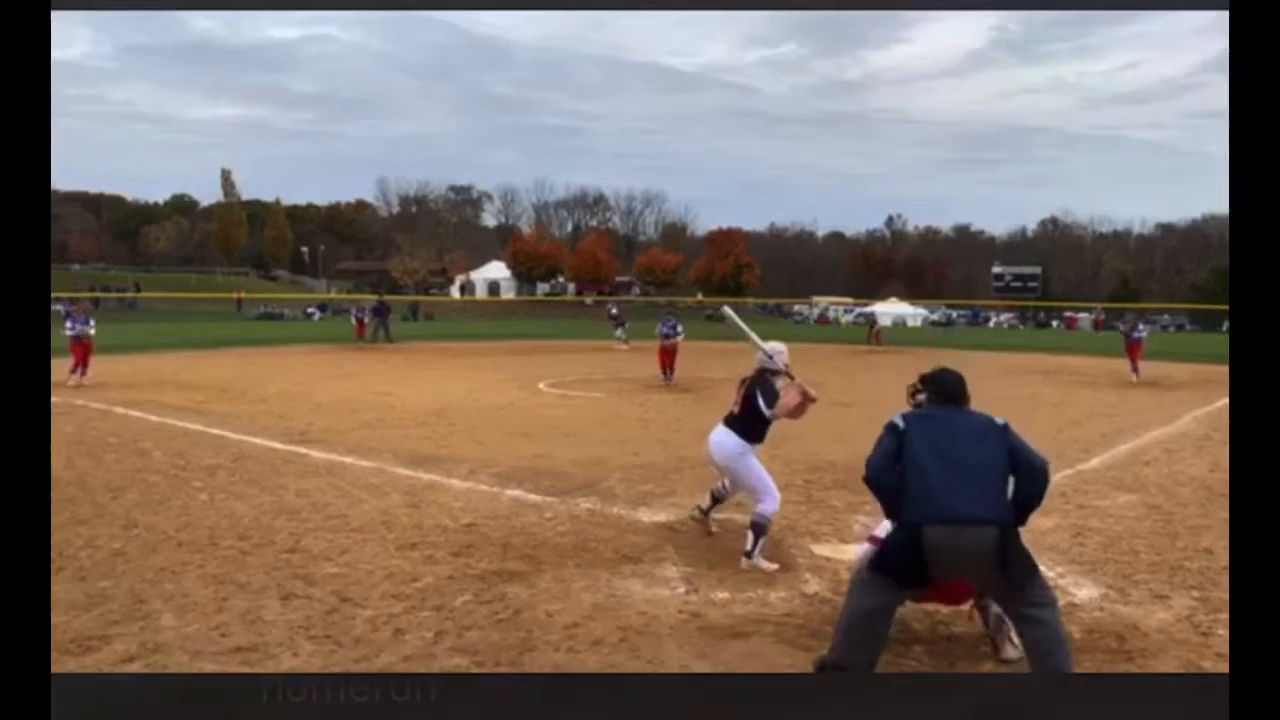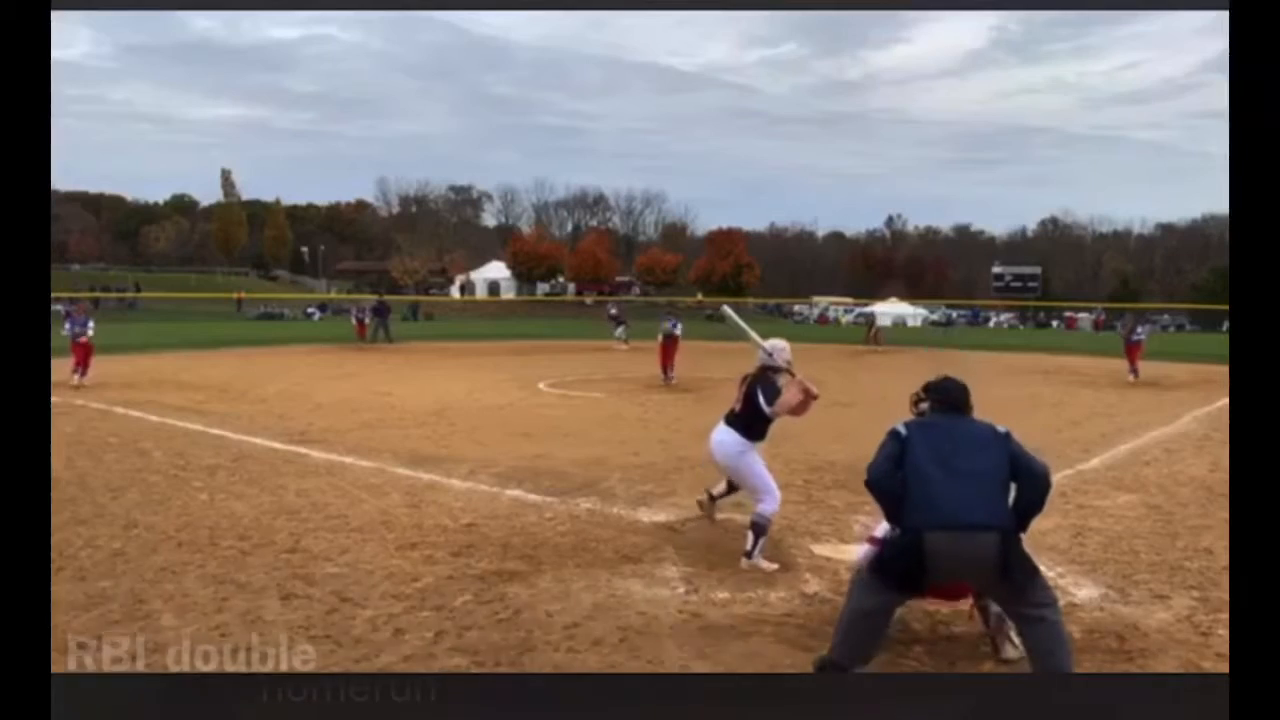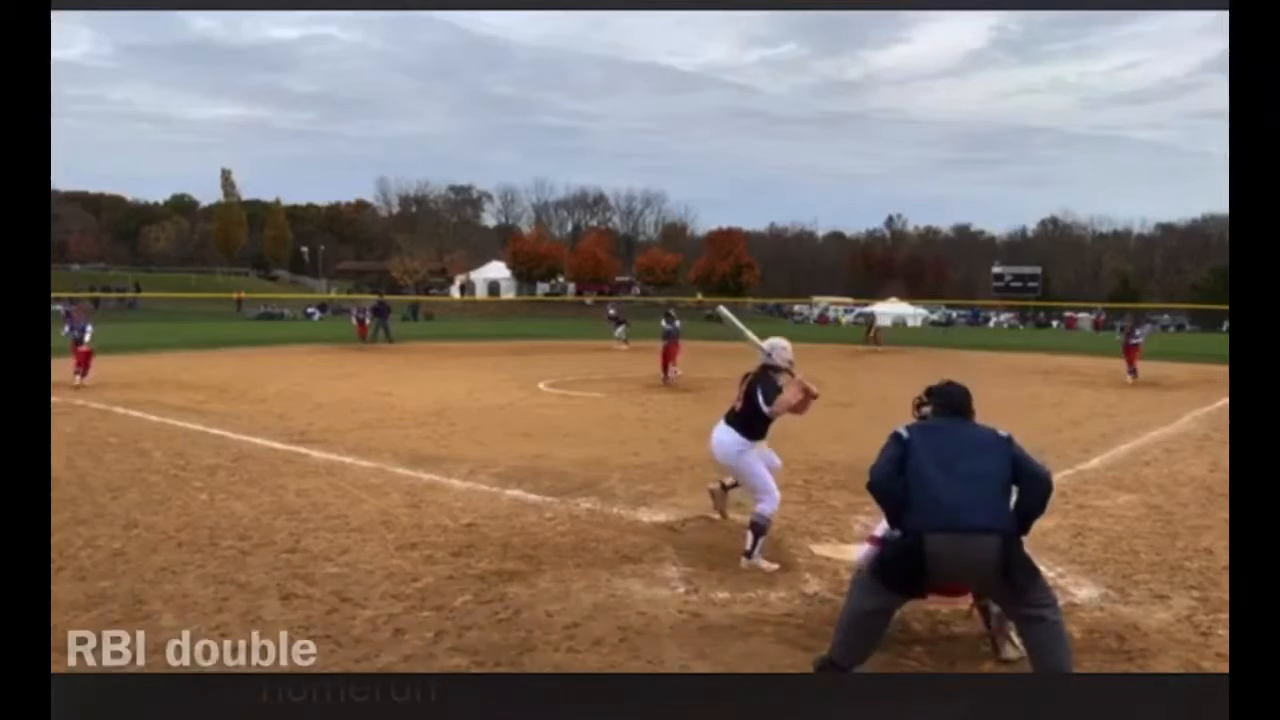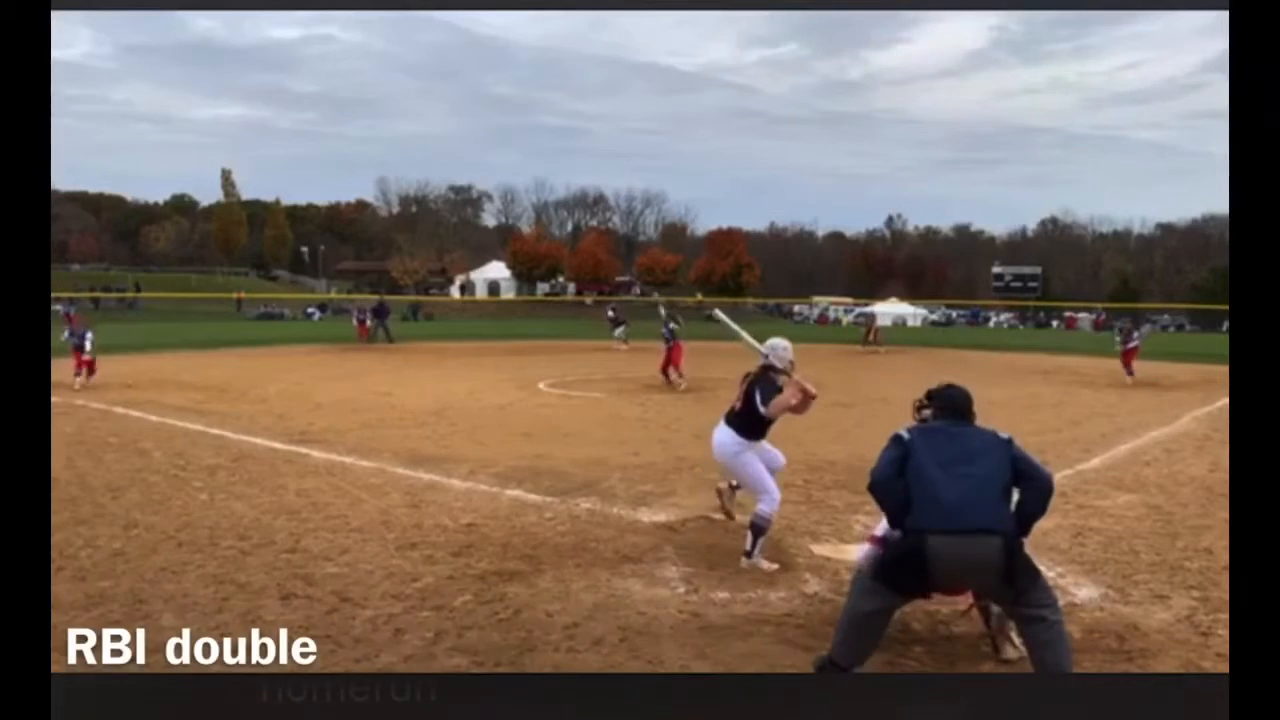
dt=0.1s
person 1, frame 1
left shoulder: (904, 425)
right shoulder: (994, 427)
left elbow: (878, 472)
right elbow: (1036, 471)
left wrist: (901, 516)
right wrist: (1013, 519)
left hip: (925, 536)
right hip: (991, 538)
left knee: (871, 588)
right knee: (1036, 607)
left ankle: (840, 665)
person 1, frame 2
left shoulder: (907, 432)
right shoulder: (996, 435)
left elbow: (879, 477)
right elbow: (1038, 477)
left wrist: (902, 521)
right wrist: (1014, 526)
left hip: (926, 542)
right hip: (992, 544)
left knee: (870, 588)
right knee: (1037, 608)
left ankle: (839, 665)
person 1, frame 3
left shoulder: (909, 435)
right shoulder: (998, 439)
left elbow: (881, 479)
right elbow: (1039, 481)
left wrist: (903, 523)
right wrist: (1015, 529)
left hip: (928, 545)
right hip: (993, 547)
left knee: (870, 587)
right knee: (1038, 606)
left ankle: (838, 664)
person 1, frame 4
left shoulder: (910, 438)
right shoulder: (998, 442)
left elbow: (882, 481)
right elbow: (1041, 483)
left wrist: (904, 524)
right wrist: (1016, 530)
left hip: (929, 546)
right hip: (994, 548)
left knee: (870, 587)
right knee: (1038, 607)
left ankle: (839, 664)
person 2, frame 1
left shoulder: (759, 384)
right shoulder: (763, 387)
left elbow: (793, 413)
right elbow: (776, 413)
left wrist: (806, 399)
right wrist: (794, 390)
left hip: (721, 439)
right hip: (733, 448)
left knee: (736, 482)
right knee: (770, 498)
left ankle: (703, 511)
right ankle: (750, 557)
person 2, frame 2
left shoulder: (759, 380)
right shoulder: (765, 384)
left elbow: (795, 410)
right elbow: (776, 410)
left wrist: (808, 396)
right wrist: (794, 387)
left hip: (723, 438)
right hip: (735, 446)
left knee: (744, 477)
right knee: (770, 498)
left ankle: (710, 498)
right ankle: (751, 557)
person 2, frame 3
left shoulder: (761, 379)
right shoulder: (764, 383)
left elbow: (796, 409)
right elbow: (774, 410)
left wrist: (807, 395)
right wrist: (794, 387)
left hip: (728, 437)
right hip: (734, 446)
left knee: (771, 465)
right knee: (770, 498)
left ankle: (724, 487)
right ankle: (750, 557)
person 2, frame 4
left shoulder: (764, 380)
right shoulder: (764, 383)
left elbow: (797, 409)
right elbow: (771, 411)
left wrist: (807, 395)
right wrist: (792, 388)
left hip: (729, 437)
right hip: (733, 446)
left knee: (777, 463)
right knee: (770, 498)
left ankle: (730, 487)
right ankle: (751, 557)
